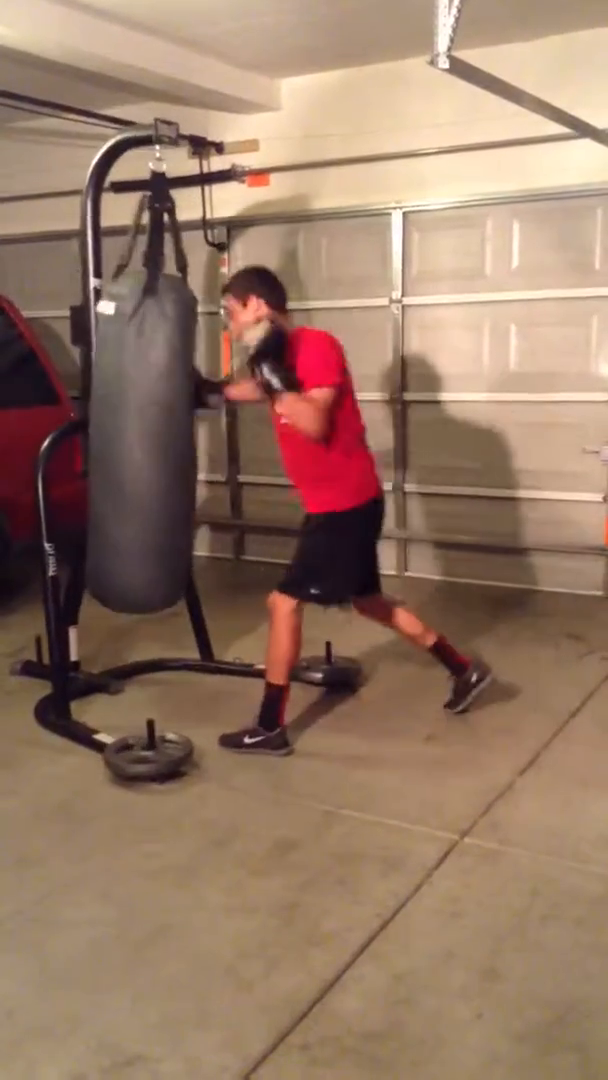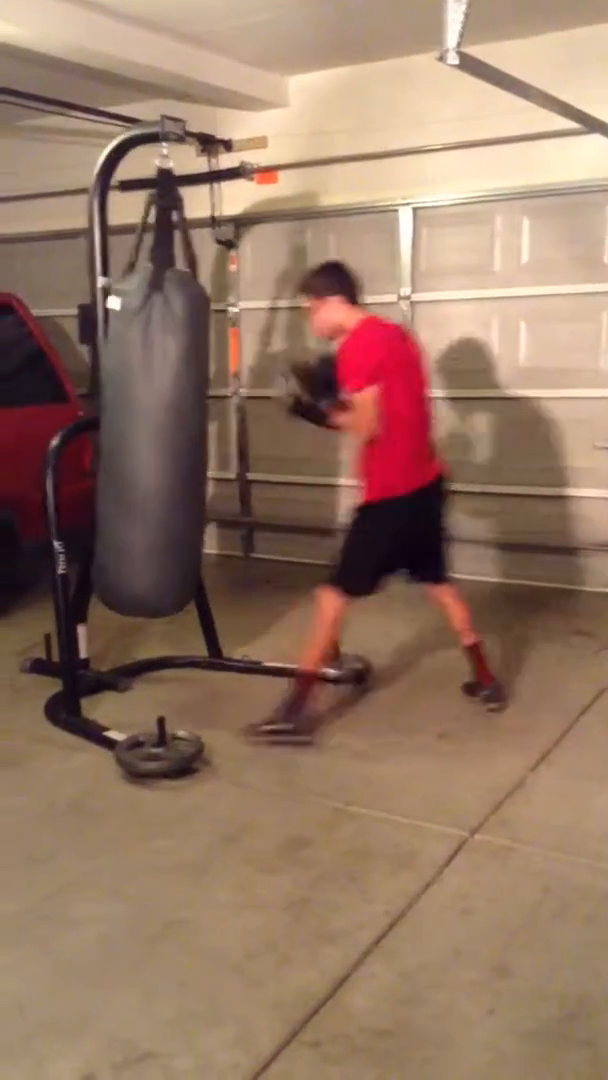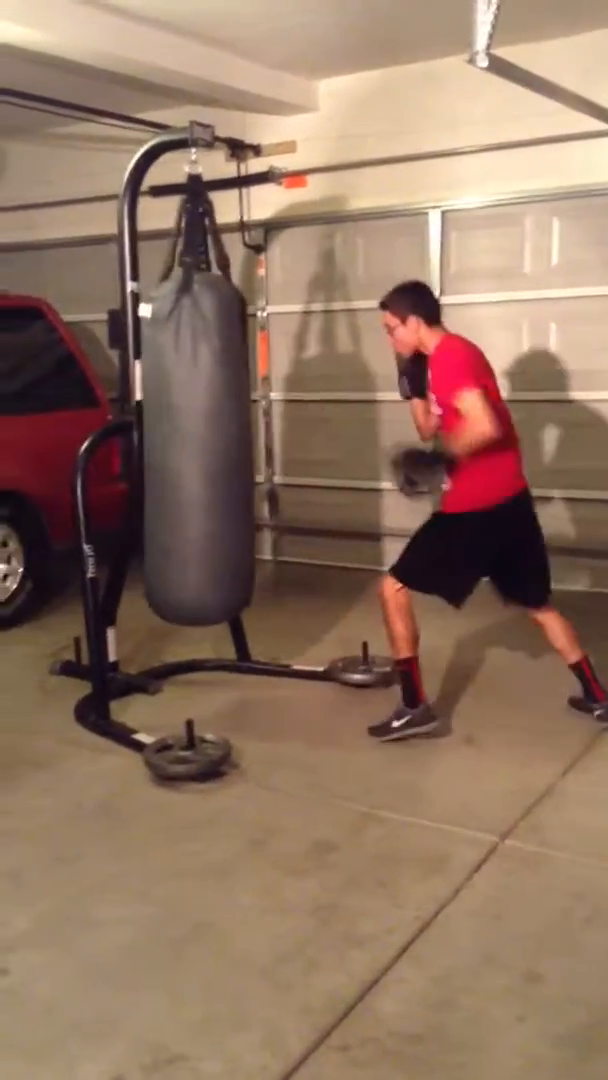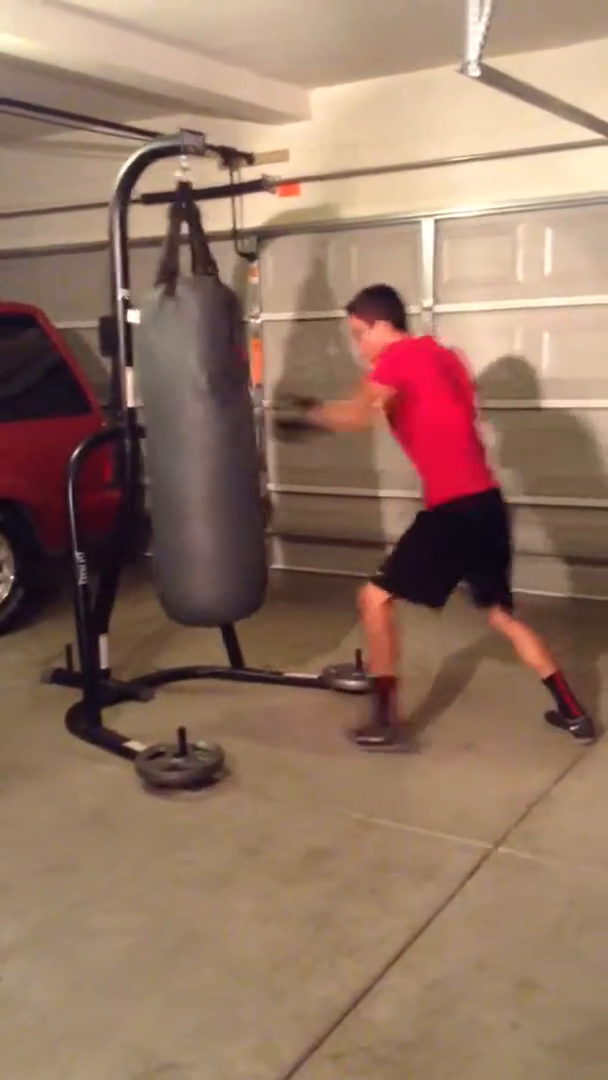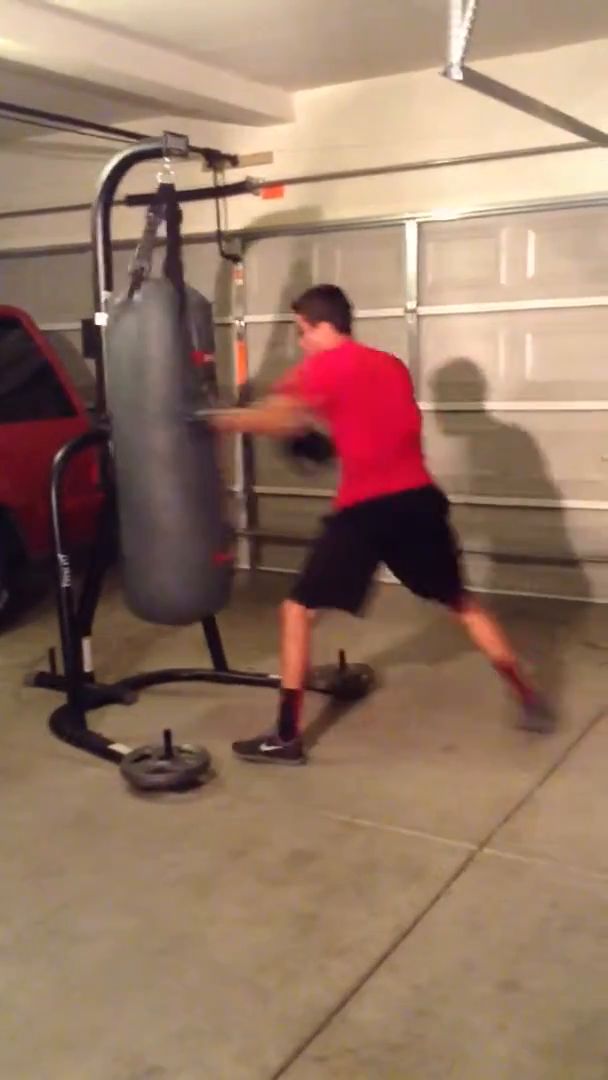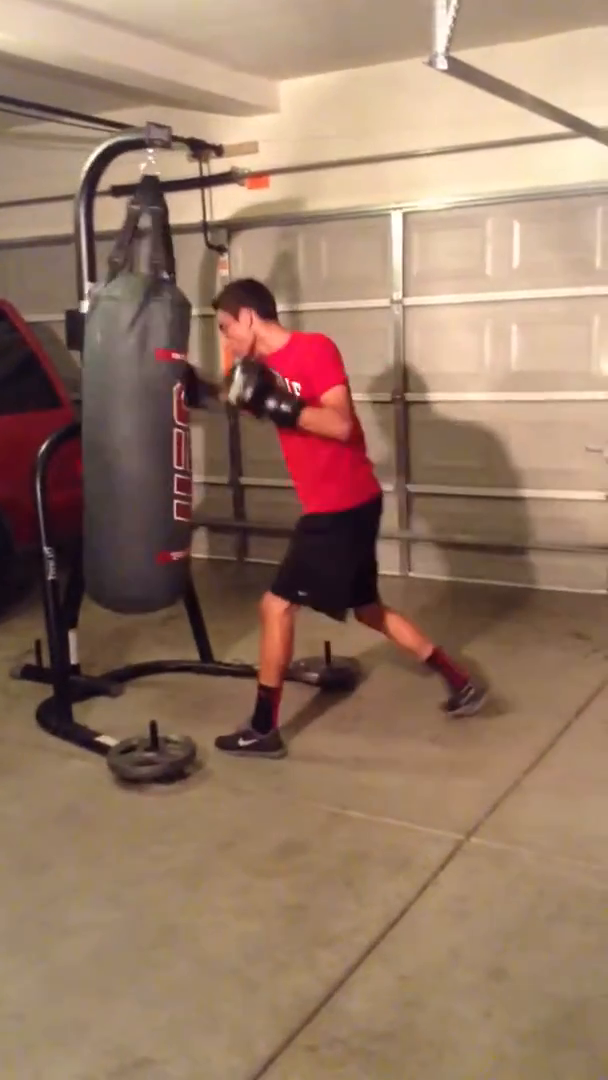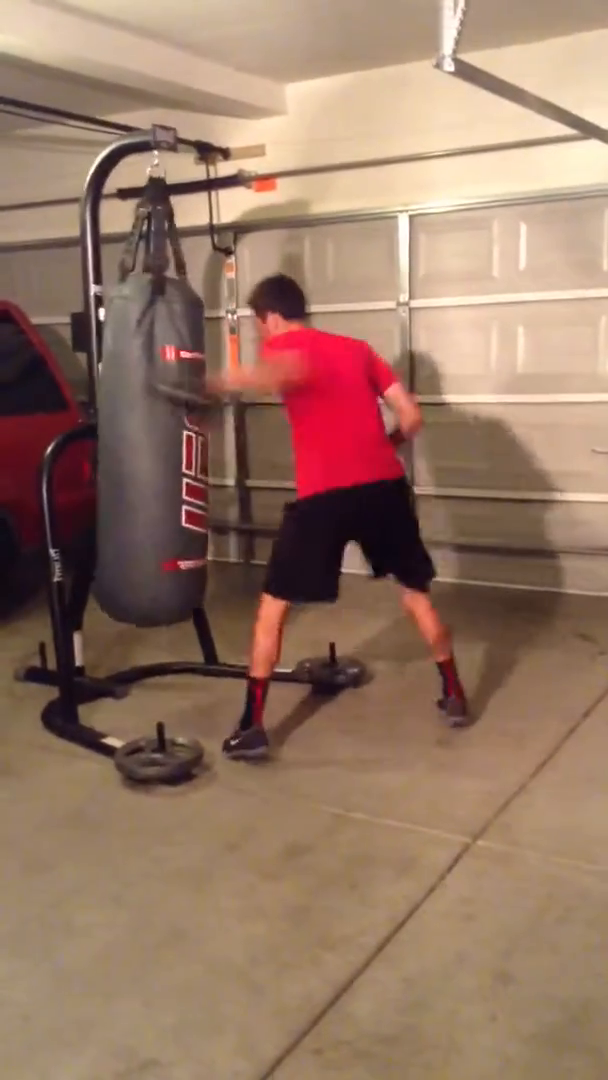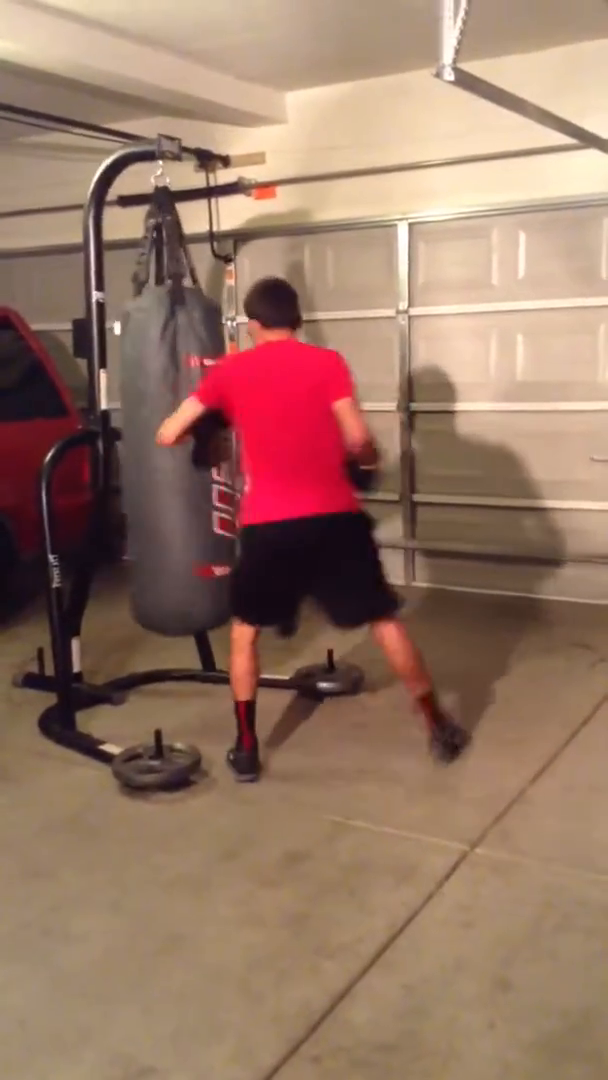
dt=0.3s
person 1, frame 1
left shoulder: (319, 346)
right shoulder: (282, 351)
left elbow: (314, 426)
right elbow: (256, 389)
left wrist: (274, 383)
right wrist: (213, 389)
left hip: (346, 505)
right hip: (349, 501)
left knee: (285, 603)
right knee: (370, 601)
left ankle: (270, 728)
right ankle: (464, 670)
person 1, frame 2
left shoulder: (358, 345)
right shoulder: (395, 334)
left elbow: (368, 428)
left wrist: (322, 412)
right wrist: (345, 401)
left hip: (391, 493)
right hip: (426, 482)
left knee: (334, 598)
right knee: (436, 583)
left ankle: (294, 712)
right ankle: (486, 681)
person 1, frame 3
left shoulder: (447, 357)
right shoulder: (457, 352)
left elbow: (486, 429)
right elbow: (429, 428)
left wrist: (438, 457)
right wrist: (413, 381)
left hip: (473, 507)
right hip: (512, 499)
left knee: (394, 588)
right knee: (536, 603)
left ankle: (414, 707)
person 1, frame 4
left shoulder: (401, 357)
right shoulder: (442, 354)
left elbow: (362, 413)
left wrist: (309, 417)
left hip: (458, 505)
right hip: (483, 501)
left knee: (375, 599)
right knee: (498, 611)
left ankle: (385, 721)
right ankle: (574, 713)
person 1, frame 5
left shoulder: (322, 365)
right shoulder: (393, 366)
left elbow: (270, 417)
left wrist: (216, 420)
left hip: (364, 508)
right hip: (418, 499)
left knee: (297, 611)
right knee: (461, 604)
left ankle: (286, 737)
right ankle: (529, 700)
person 1, frame 6
left shoulder: (314, 348)
right shoulder: (274, 361)
left elbow: (345, 425)
left wrist: (280, 407)
left hip: (340, 509)
right hip: (345, 505)
left knee: (277, 607)
right knee: (366, 607)
left ankle: (263, 729)
right ankle: (458, 684)
person 1, frame 7
left shoulder: (281, 347)
right shoulder: (357, 348)
left elbow: (282, 372)
right elbow: (411, 417)
left wrist: (220, 383)
left hip: (326, 496)
right hip: (385, 485)
left knee: (273, 603)
right knee: (414, 590)
left ankle: (252, 727)
right ankle: (453, 696)
person 1, frame 8
left shoulder: (227, 368)
right shoulder: (326, 362)
left elbow: (168, 435)
right elbow: (356, 439)
right wrist: (370, 458)
left hip: (264, 523)
right hip: (331, 516)
left knee: (245, 630)
right knee: (383, 621)
left ankle: (245, 750)
right ankle: (437, 726)
